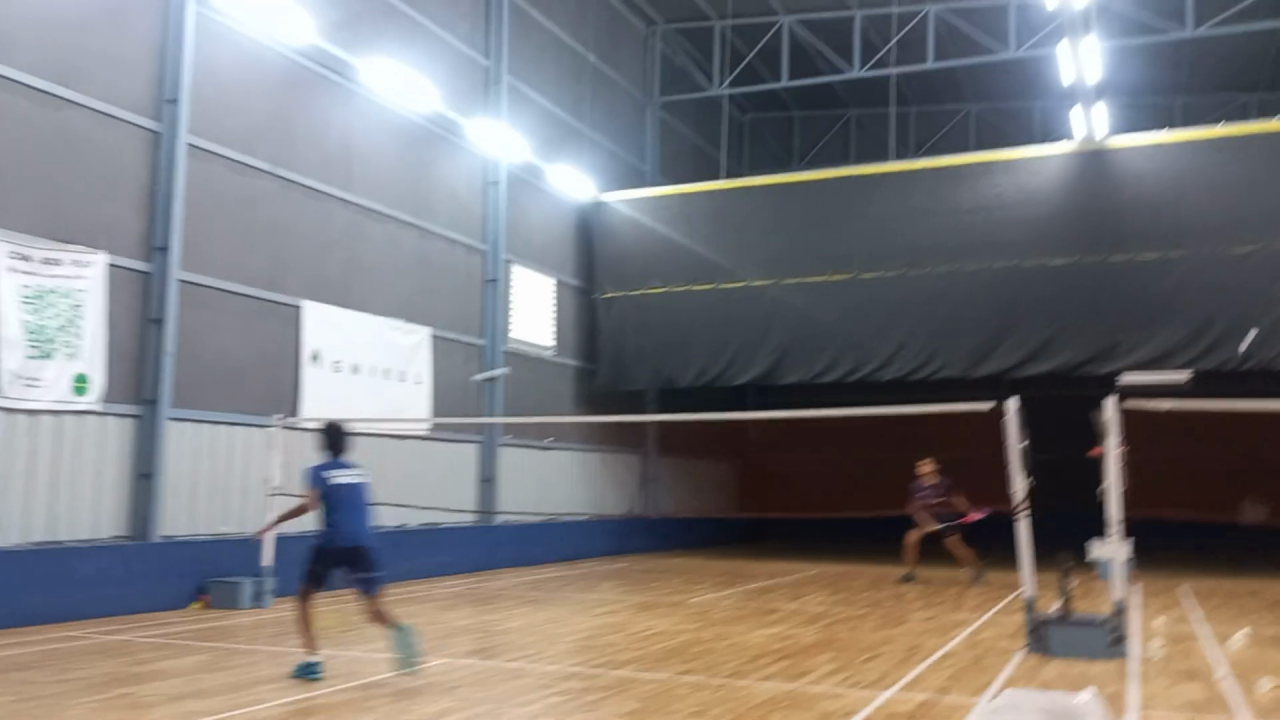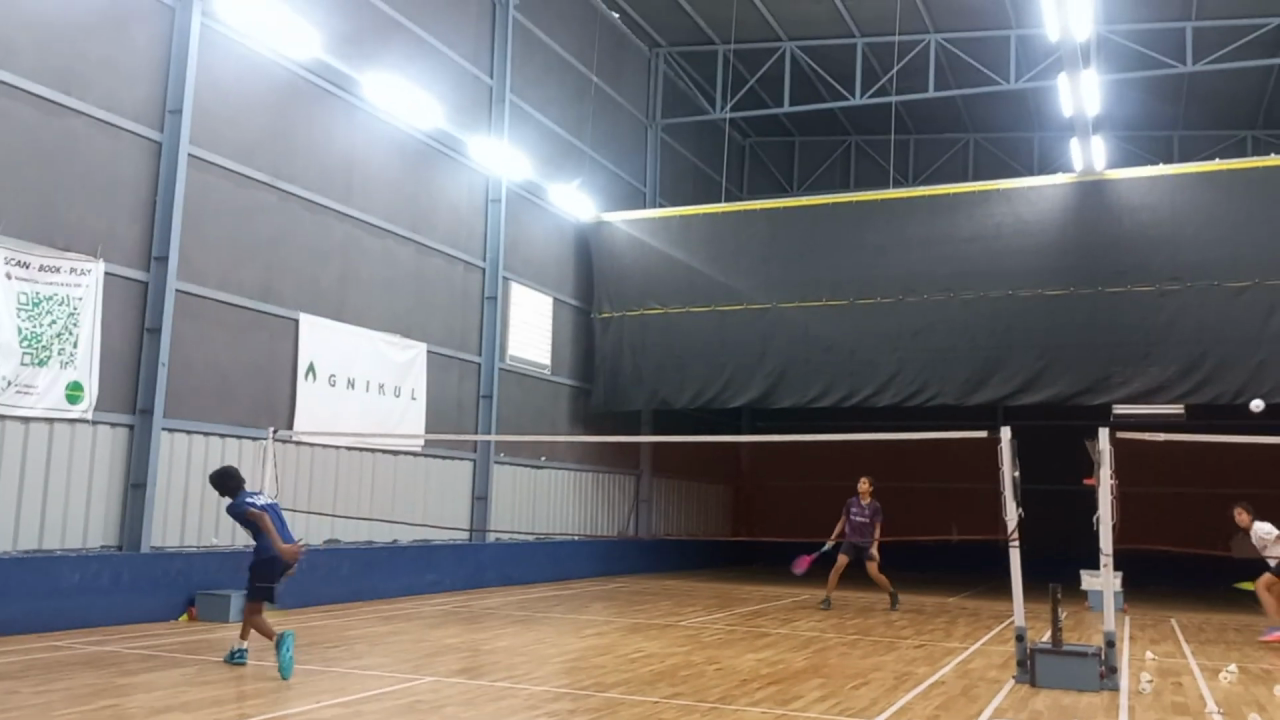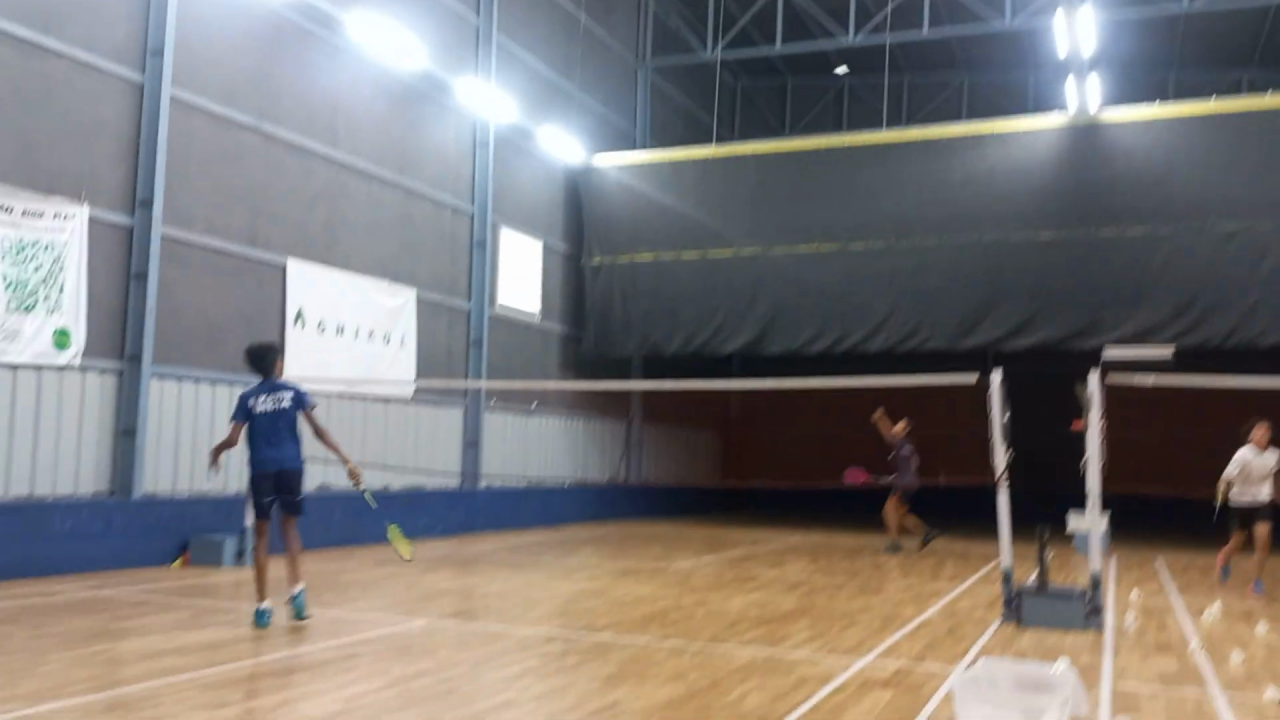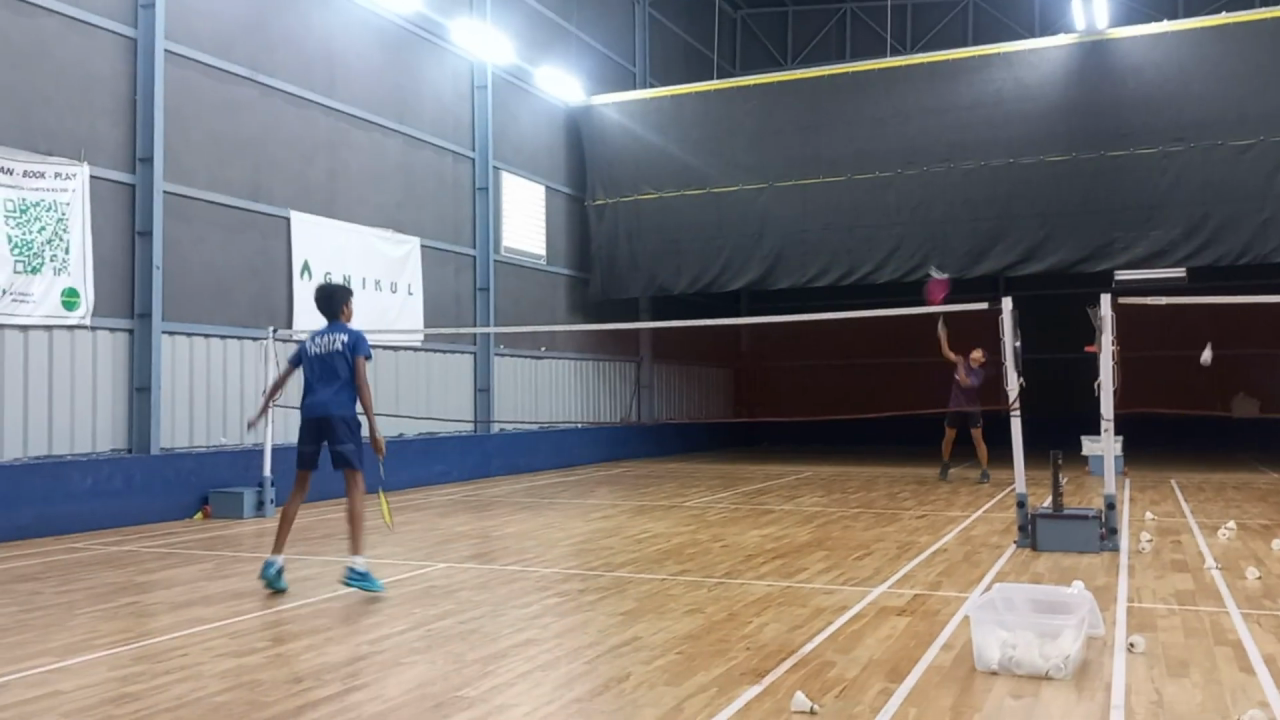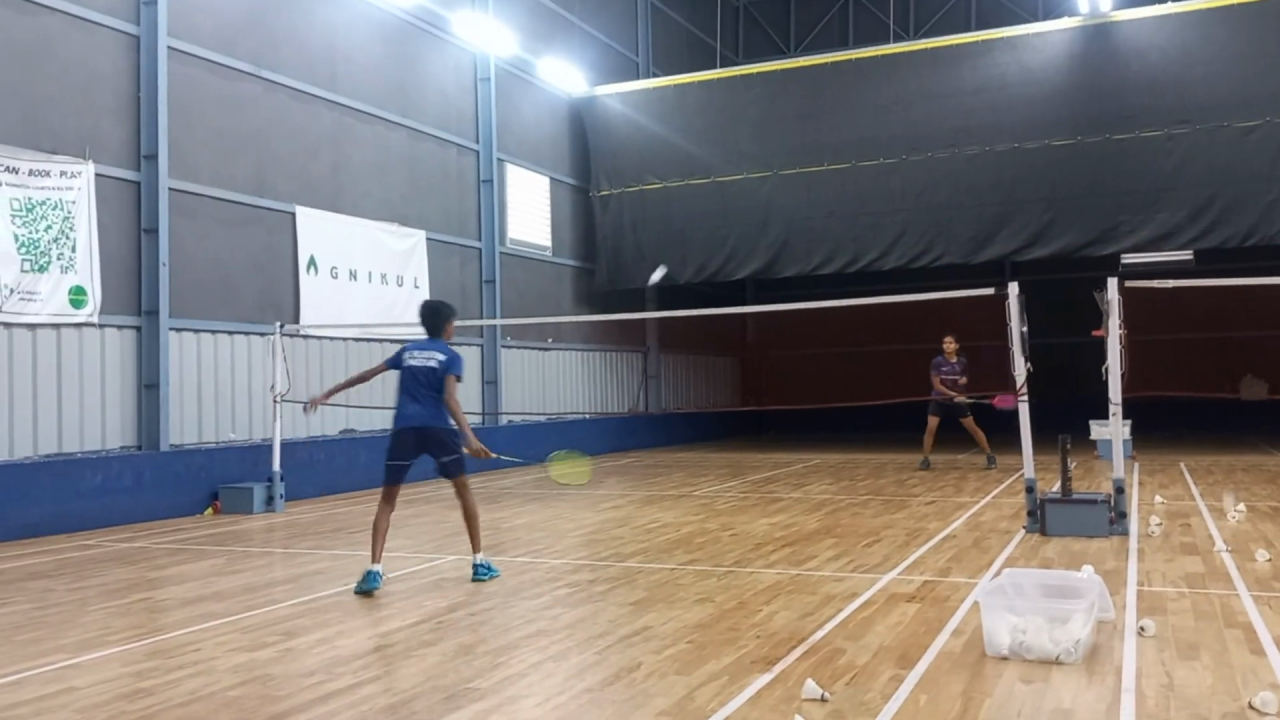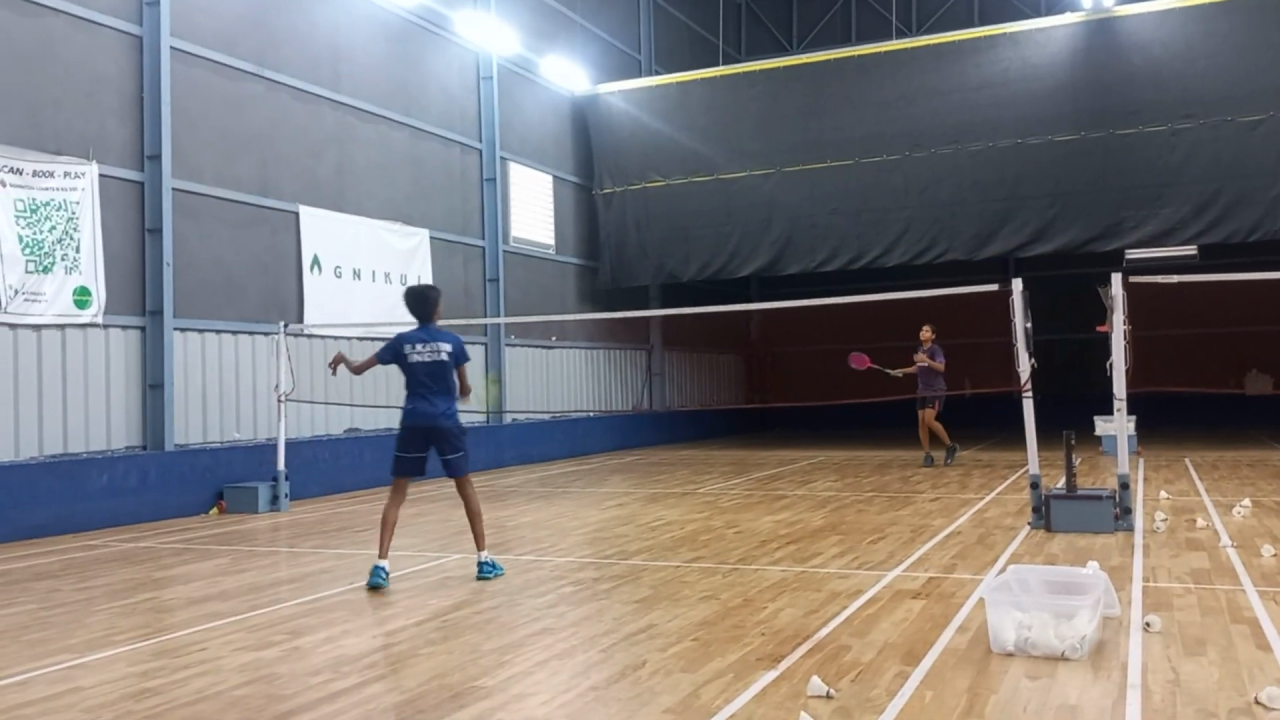
dt=0.7s
person 1, frame 1
left shoulder: (320, 472)
right shoulder: (361, 474)
left elbow: (310, 504)
left wrist: (275, 522)
left hip: (332, 542)
right hip: (362, 542)
left knee: (304, 597)
right knee: (373, 608)
left ankle: (313, 660)
right ankle: (399, 631)
person 1, frame 2
left shoulder: (235, 506)
right shoulder: (261, 497)
left elbow: (261, 517)
left wrist: (279, 546)
left hip: (270, 554)
right hip: (286, 551)
left knee: (254, 614)
right knee: (253, 597)
left ankle: (280, 639)
right ankle: (240, 648)
person 1, frame 3
left shoulder: (247, 398)
right shoulder: (294, 393)
left elbow: (232, 440)
right elbow: (318, 430)
left wrist: (215, 451)
right wrist: (346, 461)
left hip: (262, 469)
right hip: (290, 467)
left knee: (262, 534)
right knee: (290, 527)
left ankle: (263, 606)
right ankle: (296, 589)
person 1, frame 4
left shoulder: (310, 340)
right shoulder: (354, 337)
left elbow: (280, 379)
right elbow: (361, 382)
left wrist: (263, 410)
right wrist: (374, 428)
left hip: (310, 418)
right hip: (339, 416)
left knee: (299, 490)
right knee: (356, 487)
left ankle: (275, 561)
right ankle: (357, 566)
person 1, frame 5
left shoulder: (407, 351)
right shoulder: (451, 356)
left elbow: (366, 375)
right elbow: (449, 398)
left wrist: (326, 395)
right wrist: (469, 436)
left hip: (405, 428)
right hip: (438, 426)
left knee: (387, 501)
right knee: (463, 490)
left ankle: (375, 570)
right ankle: (479, 562)
person 1, frame 6
left shoulder: (401, 342)
right shoulder: (451, 342)
left elbow: (358, 369)
right elbow: (463, 388)
left wrist: (342, 359)
right wrist: (460, 396)
left hip: (413, 424)
right hip: (446, 422)
left knee: (397, 494)
right knee: (466, 489)
left ankle: (381, 565)
right ankle: (484, 560)
